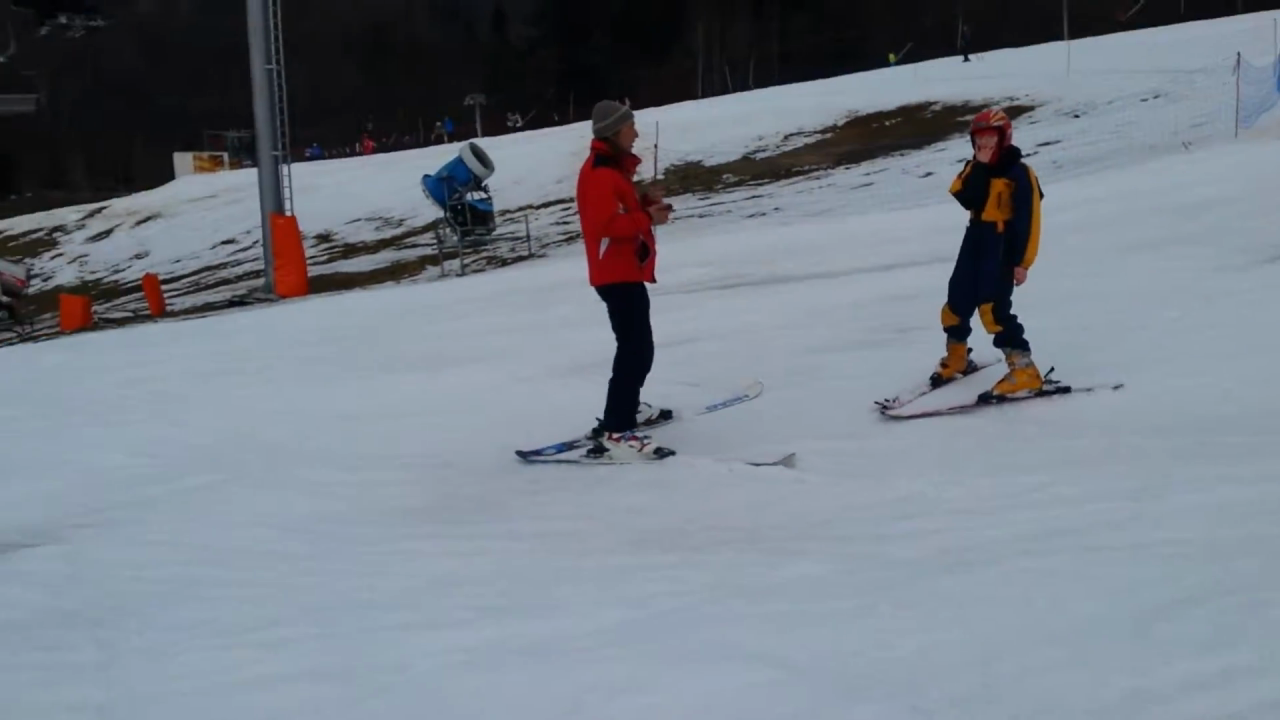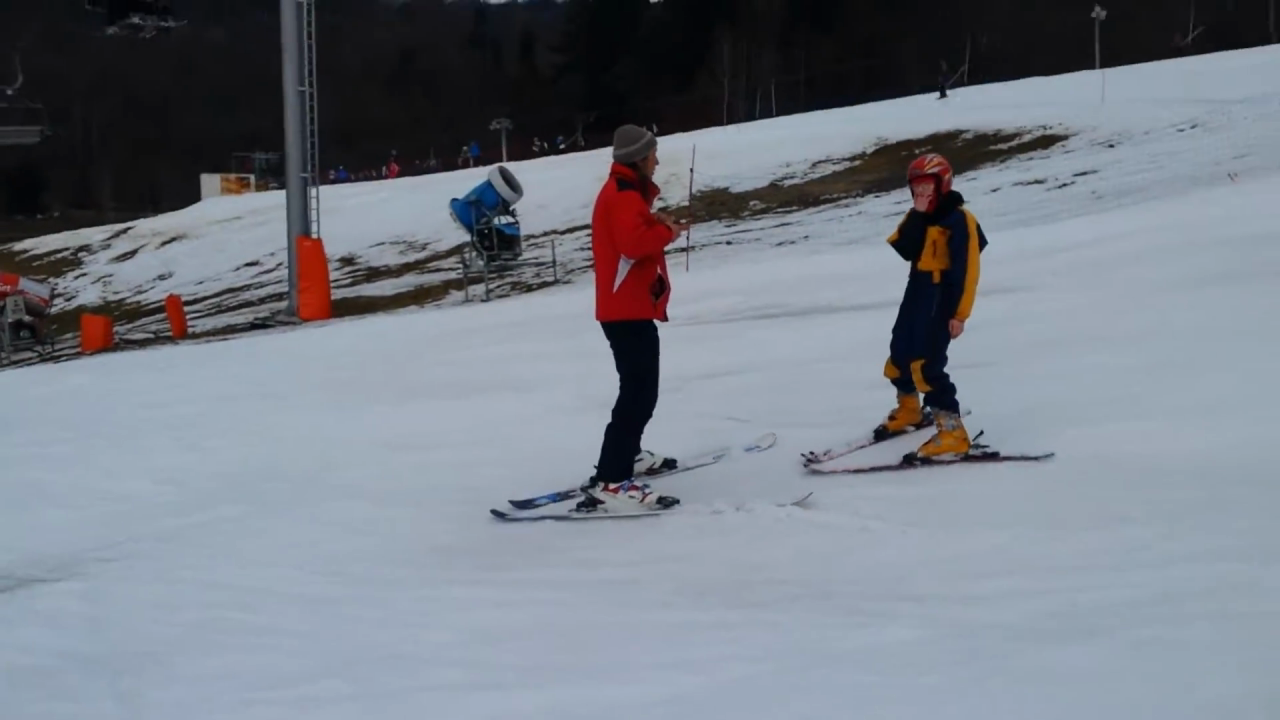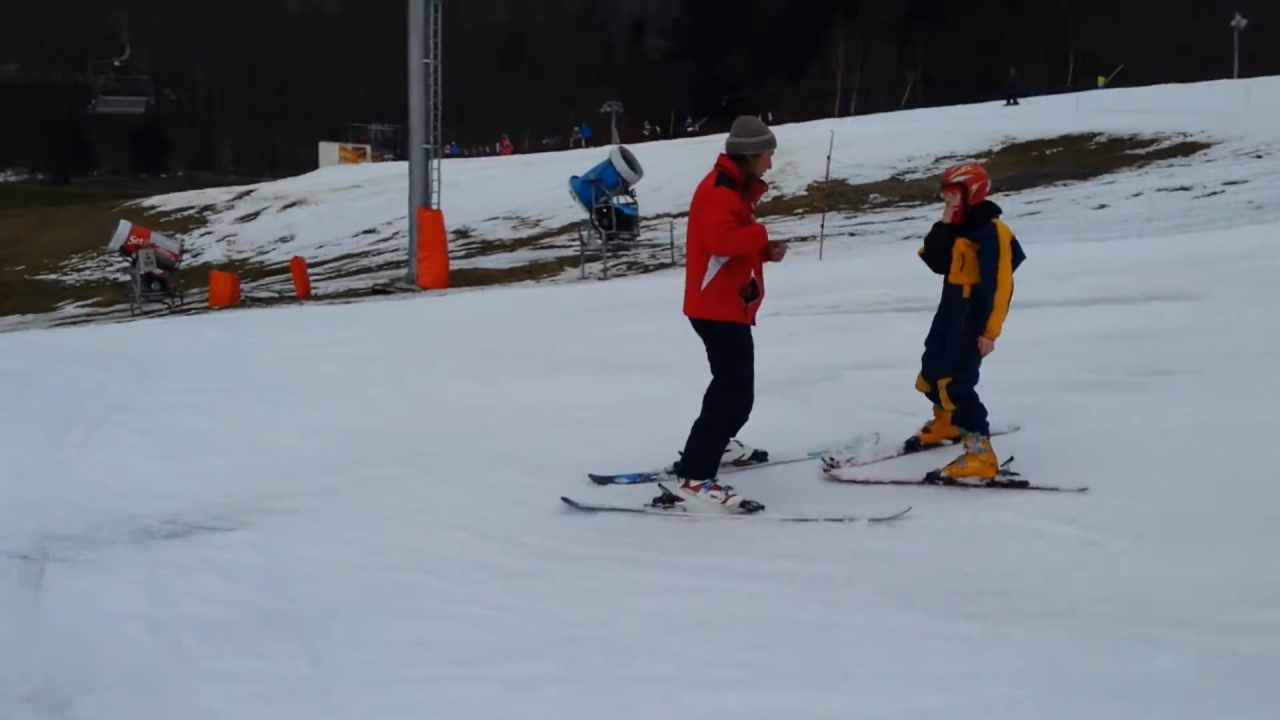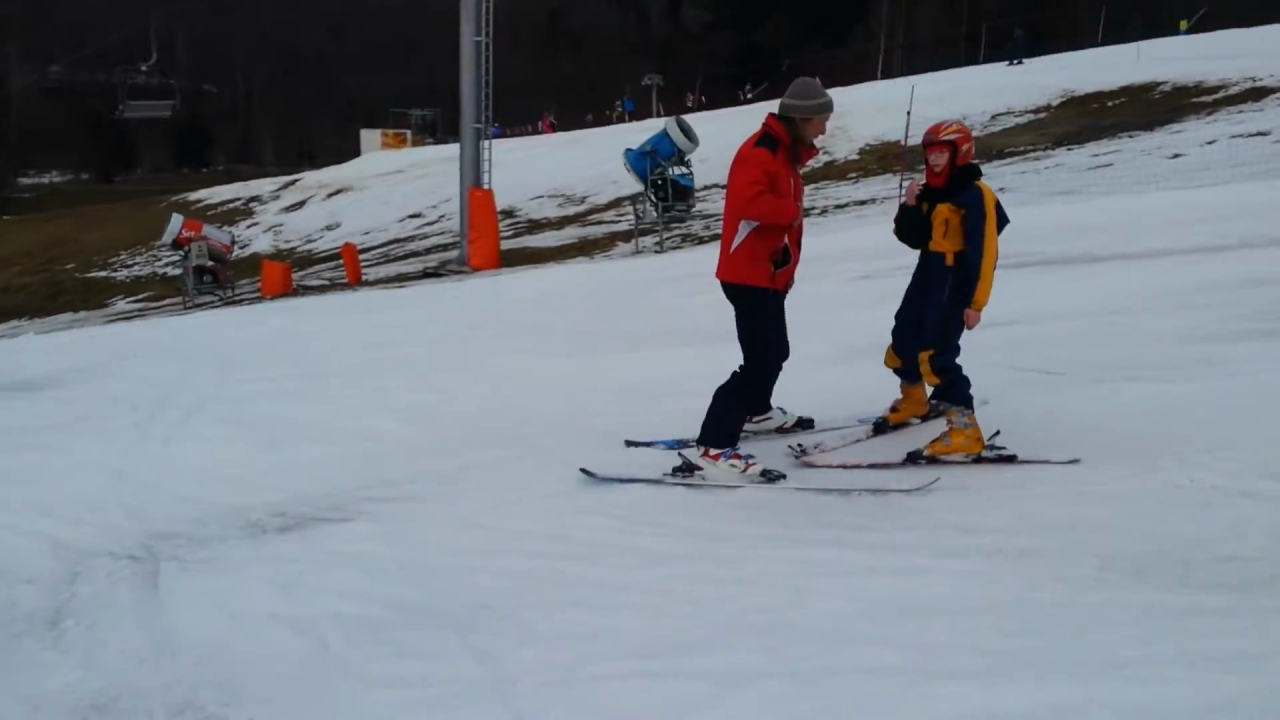
dt=0.7s
person 1, frame 1
left shoulder: (612, 167)
right shoulder: (600, 172)
right elbow: (606, 223)
left wrist: (645, 203)
right wrist: (648, 218)
left hip: (624, 270)
right hip: (617, 274)
left knee: (634, 346)
right knee: (638, 350)
left ankle: (625, 409)
right ankle: (616, 431)
person 1, frame 2
left shoulder: (622, 191)
right shoulder: (624, 195)
right elbow: (634, 243)
left wrist: (658, 226)
right wrist: (667, 231)
left hip: (628, 306)
right hip: (629, 309)
left knee: (638, 388)
right knee: (639, 393)
left ankle: (627, 454)
person 1, frame 3
left shoulder: (734, 186)
right shoulder: (720, 189)
right elbow: (721, 240)
left wrist: (767, 250)
right wrist: (760, 233)
left hip: (725, 304)
right hip: (719, 307)
left knee: (729, 382)
right knee: (736, 395)
left ankle: (717, 444)
right ankle: (692, 476)
person 1, frame 4
left shoulder: (784, 151)
right shoulder: (761, 151)
right elbow: (748, 203)
left wrist: (788, 258)
right wrist: (791, 211)
left hip: (768, 272)
right hip: (751, 274)
left knee: (773, 351)
right knee: (762, 361)
left ankle: (756, 411)
person 2, frame 1
left shoulder: (1019, 172)
right shoulder: (975, 168)
left elbow: (1029, 220)
right elbow: (966, 199)
left wrist: (1024, 261)
right wrist: (979, 167)
left hip: (1002, 244)
right hip: (975, 239)
left knee: (992, 307)
right knee: (957, 301)
left ankle: (1024, 371)
right ankle: (957, 357)
person 2, frame 2
left shoulder: (958, 219)
right shoulder: (919, 215)
left elbow: (966, 269)
right elbow: (906, 251)
left wrist: (960, 313)
right wrist: (916, 216)
left hip: (941, 296)
right hip: (917, 290)
left knee: (925, 364)
right knee: (899, 354)
left ankle: (953, 432)
right ankle: (909, 410)
person 2, frame 3
left shoulder: (991, 231)
right shoulder: (956, 226)
left elbow: (999, 284)
right elbow: (937, 264)
left wrist: (990, 330)
right wrist: (942, 227)
left hip: (974, 312)
right hip: (951, 306)
left knee: (955, 380)
right knee: (931, 369)
left ankle: (980, 454)
right ankle: (946, 423)
person 2, frame 4
left shoulder: (975, 195)
right shoulder: (931, 191)
left elbow: (984, 253)
right elbow: (914, 238)
left wrist: (976, 302)
right wrist: (909, 207)
left hip: (955, 282)
right hip: (926, 276)
left knee: (934, 354)
right knee: (902, 342)
left ankle: (965, 430)
right ankle: (914, 401)
